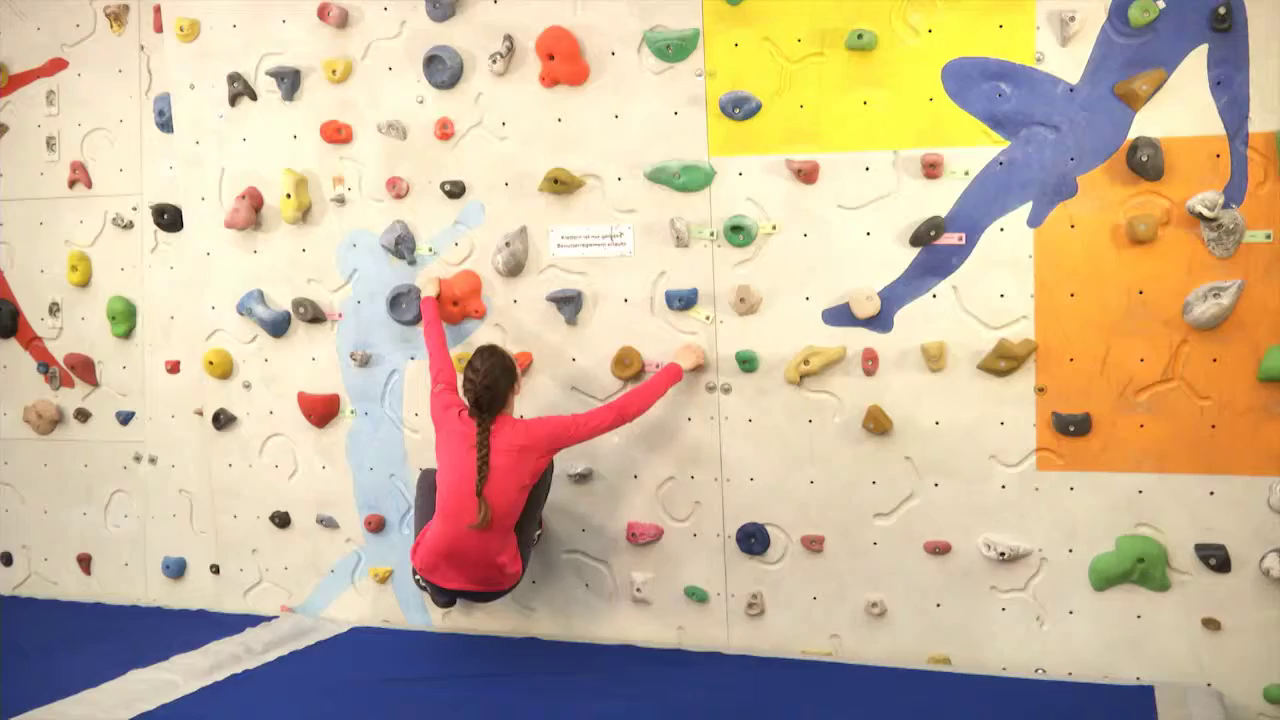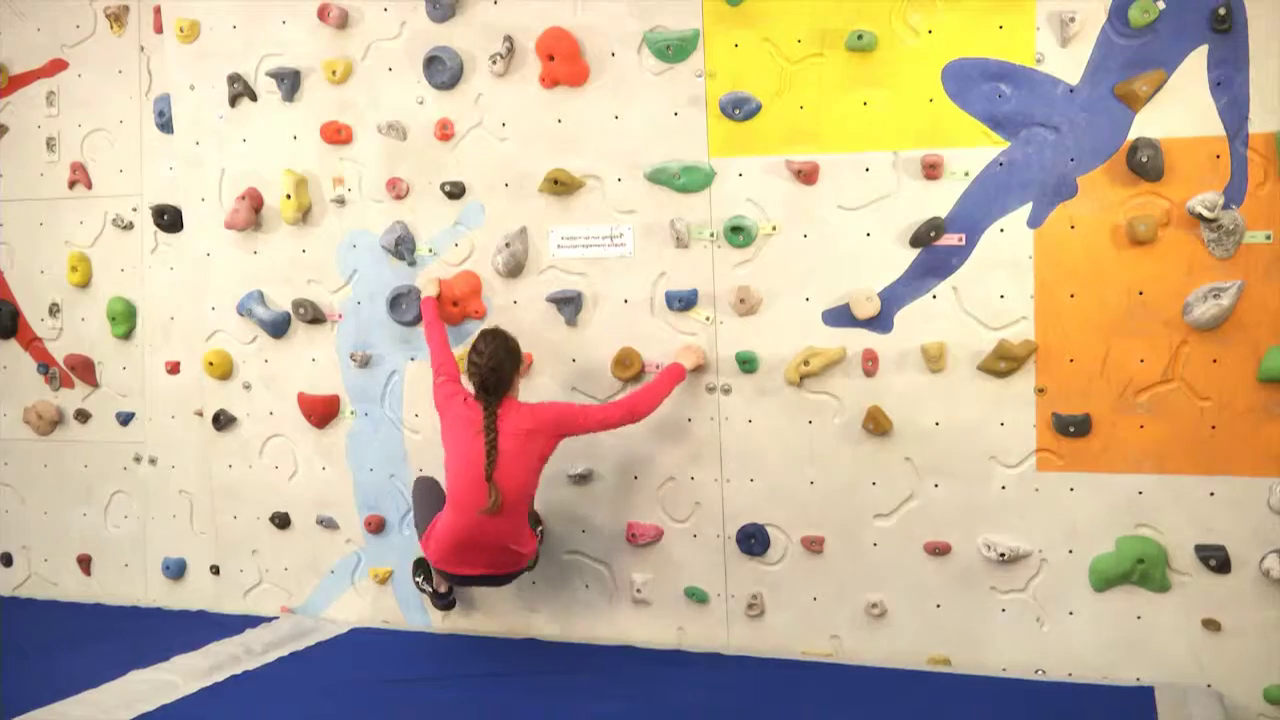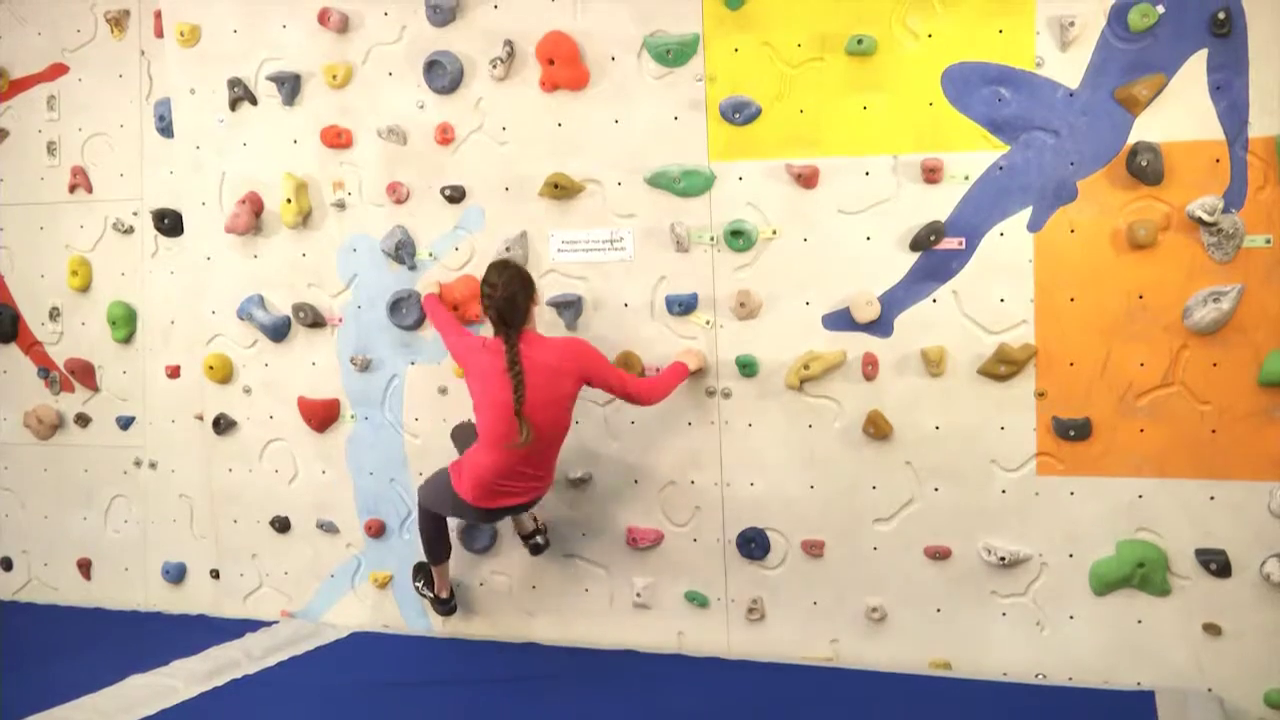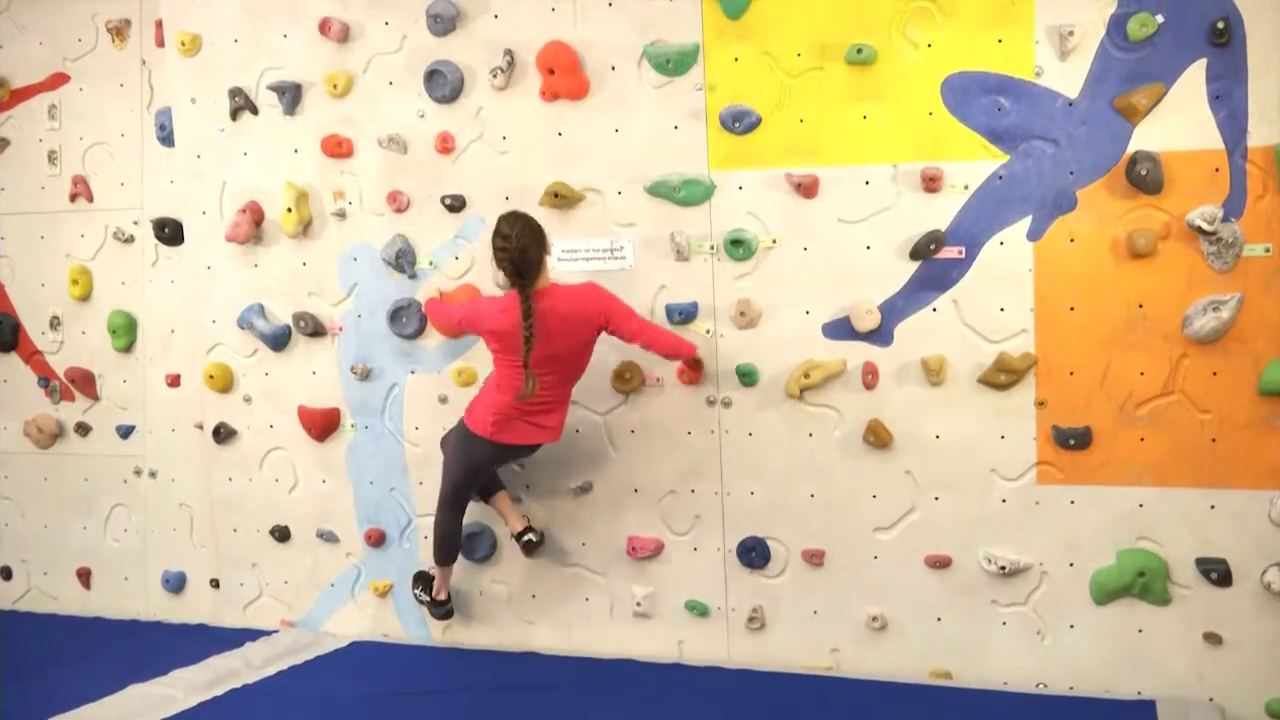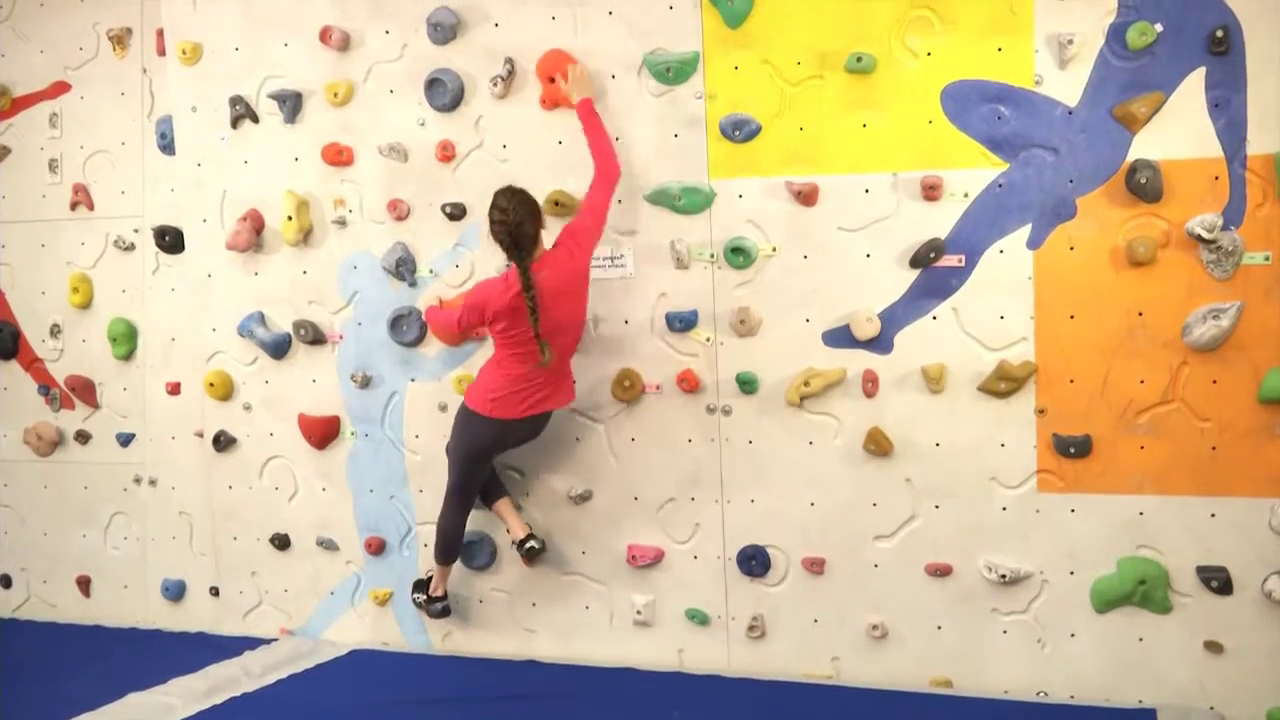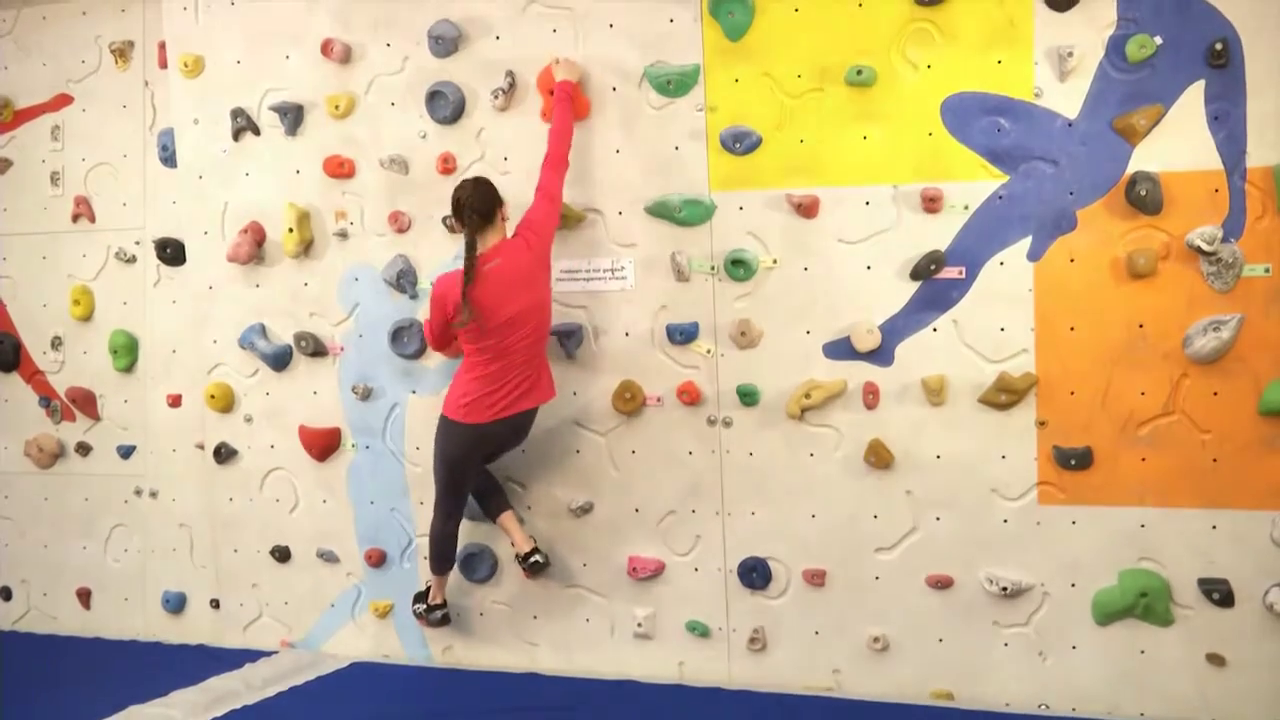
dt=0.4s
person 1, frame 1
left shoulder: (449, 420)
right shoulder: (534, 437)
left elbow: (439, 361)
right elbow: (618, 412)
left wrist: (429, 296)
right wrist: (677, 366)
left hip: (437, 571)
right hip: (498, 583)
person 1, frame 2
left shoulder: (453, 408)
right shoulder: (544, 420)
left elbow: (439, 351)
right elbow: (631, 410)
left wrist: (429, 297)
right wrist: (679, 366)
left hip: (454, 558)
right hip: (509, 563)
left knee: (424, 486)
left ankle: (439, 586)
person 1, frame 3
left shoulder: (475, 355)
right shoulder: (572, 354)
left elbow: (444, 323)
right elbow: (643, 393)
left wrist: (430, 296)
right wrist: (683, 365)
left hip: (478, 491)
right hip: (531, 488)
left knee: (429, 500)
left ankle: (440, 591)
right ankle: (526, 527)
person 1, frame 4
left shoulder: (491, 313)
right shoulder: (587, 301)
left elbow: (449, 320)
right elbow: (663, 343)
left wrist: (432, 306)
right wrist: (688, 350)
left hip: (490, 427)
right hip: (540, 433)
left knee: (451, 501)
right knee: (459, 447)
left ankle: (438, 591)
right ankle: (520, 525)
person 1, frame 5
left shoulder: (490, 294)
right shoulder: (574, 254)
left elbow: (452, 326)
right elbow: (608, 173)
left wrist: (432, 311)
right wrist: (583, 102)
left hip: (493, 412)
right hip: (541, 412)
left knee: (459, 491)
right knee: (472, 460)
left ankle: (437, 588)
right ankle: (523, 533)
person 1, frame 6
left shoulder: (448, 287)
right shoulder: (533, 246)
right elbow: (555, 165)
right wrist: (564, 88)
left hip: (470, 415)
right hip: (523, 410)
left knee: (449, 501)
right knee: (474, 470)
left ankle: (436, 598)
right ankle: (526, 547)
